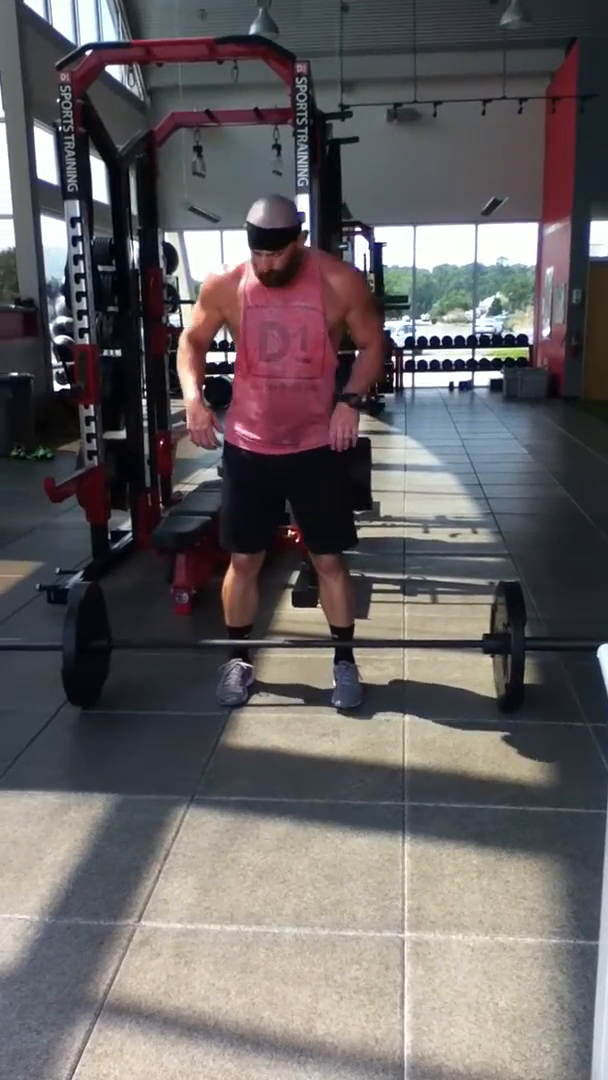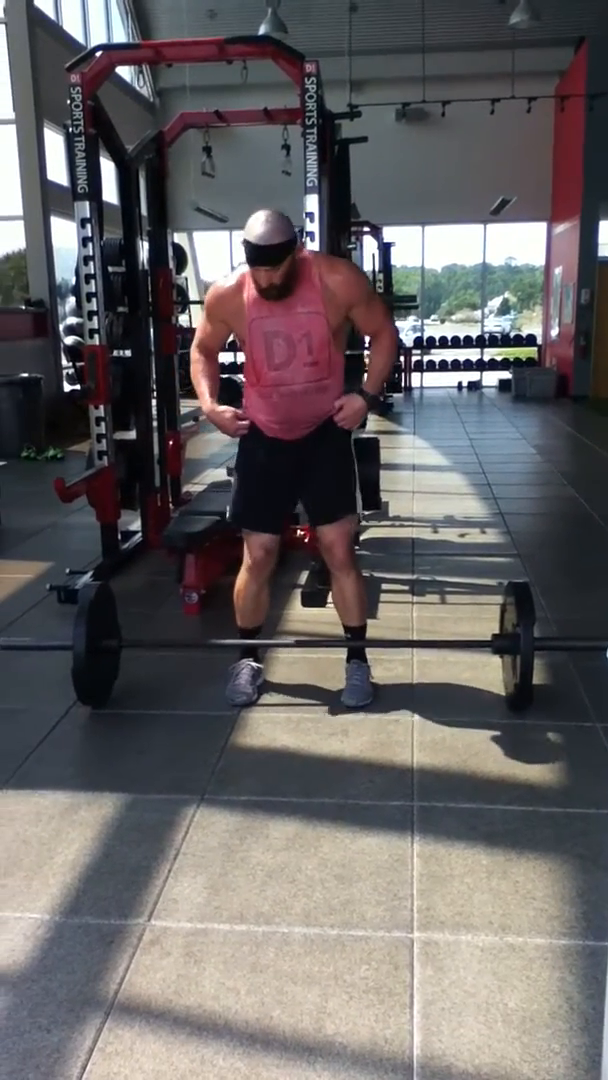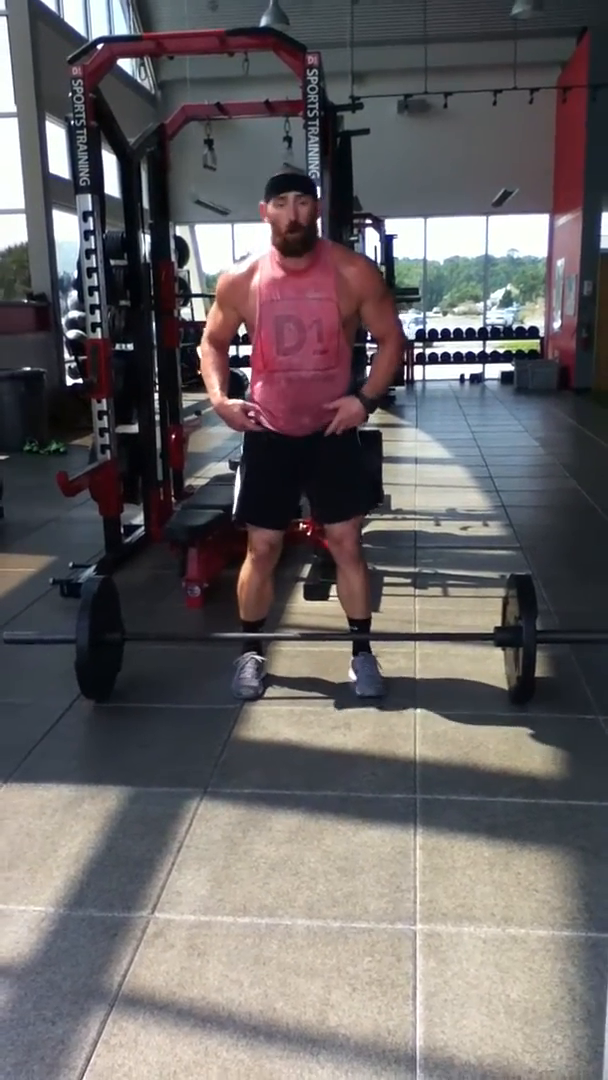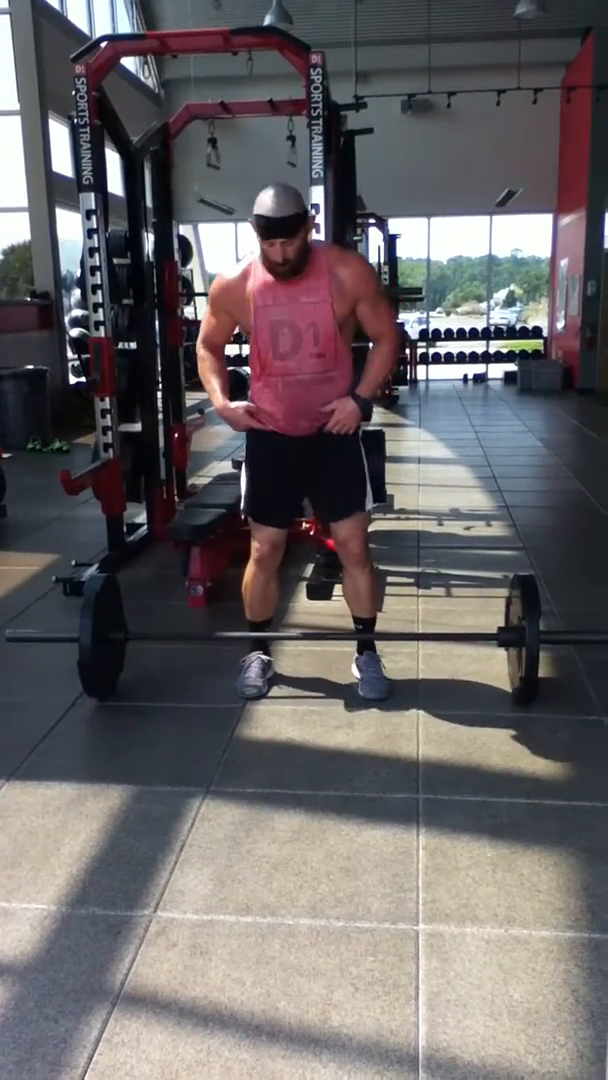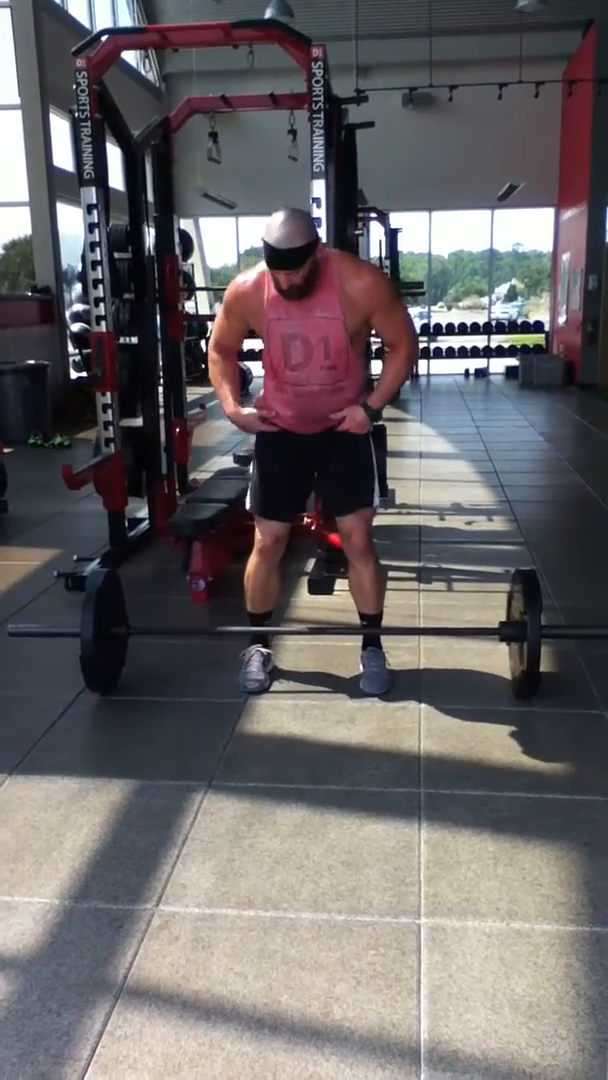
dt=0.5s
person 1, frame 1
left shoulder: (341, 282)
right shoulder: (224, 286)
left elbow: (373, 344)
right elbow: (192, 342)
left wrist: (351, 400)
right wrist: (193, 398)
left hip: (315, 445)
right hip: (248, 446)
left knee: (329, 560)
right knee: (243, 560)
left ankle: (344, 659)
right ankle: (239, 658)
person 1, frame 2
left shoulder: (340, 280)
right shoulder: (226, 295)
left elbow: (384, 333)
right elbow: (202, 350)
left wrist: (366, 395)
right wrist: (209, 403)
left hip: (325, 433)
right hip: (263, 437)
left knee: (339, 550)
right knee: (257, 555)
left ankle: (357, 658)
right ankle: (249, 657)
person 1, frame 3
left shoulder: (354, 273)
right shoulder: (239, 281)
left elbow: (391, 338)
right elbow: (214, 342)
left wrist: (366, 397)
right wrist: (218, 397)
left hip: (332, 431)
right hip: (268, 435)
left knee: (347, 545)
right knee: (261, 550)
left ankle: (362, 653)
right ankle: (251, 652)
person 1, frame 4
left shoulder: (349, 273)
right shoulder: (232, 285)
left elbow: (387, 338)
right elbow: (209, 346)
left wrist: (362, 398)
right wrist: (220, 400)
left hip: (334, 431)
right hip: (270, 435)
left knee: (353, 545)
right knee: (265, 550)
left ankle: (366, 651)
right ankle: (258, 651)
person 1, frame 5
left shoulder: (361, 283)
right shoulder: (245, 291)
left elbow: (403, 345)
right elbow: (221, 350)
left wrist: (372, 406)
right wrist: (231, 406)
left hip: (344, 427)
right hip: (280, 430)
left knee: (357, 540)
right knee: (267, 543)
left ankle: (372, 646)
right ankle: (258, 644)
